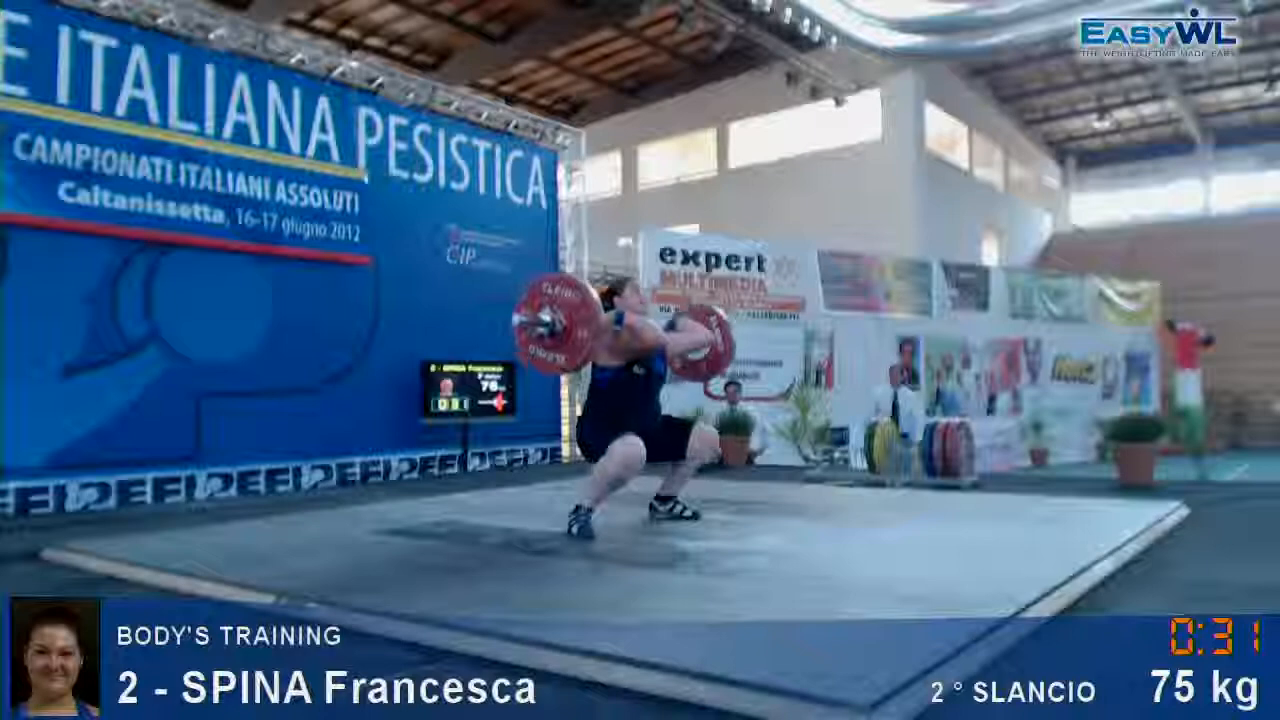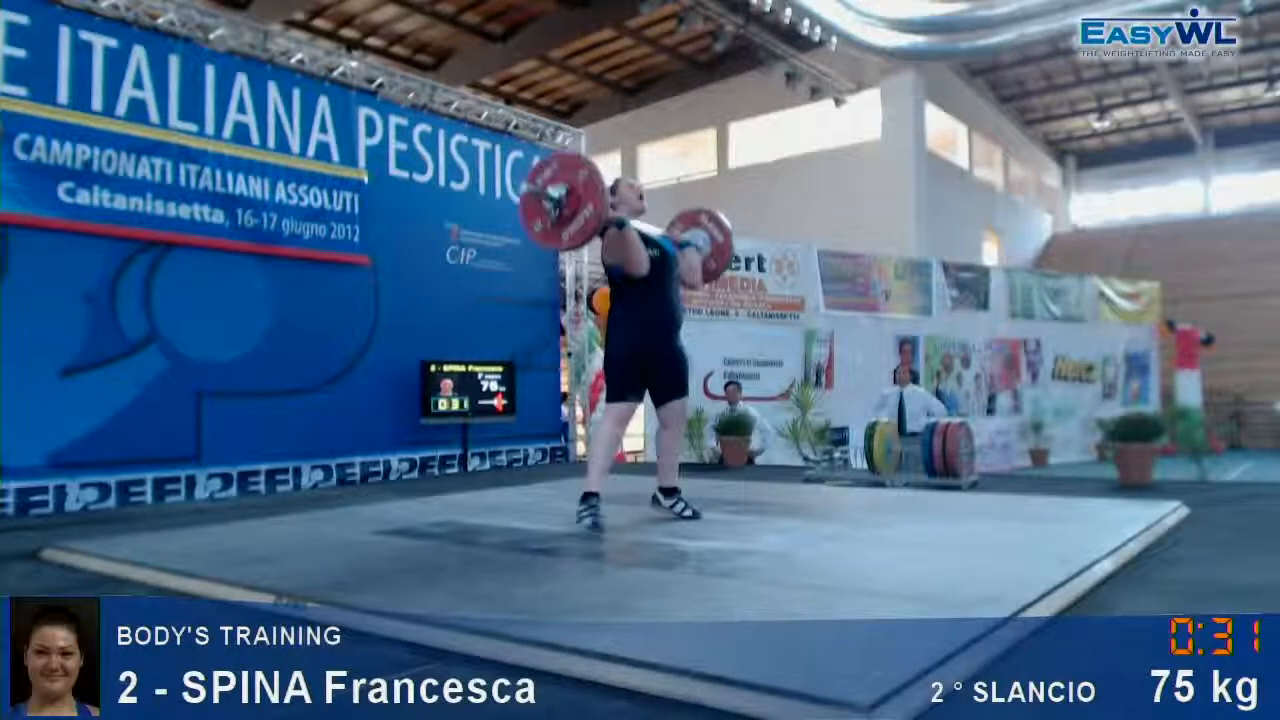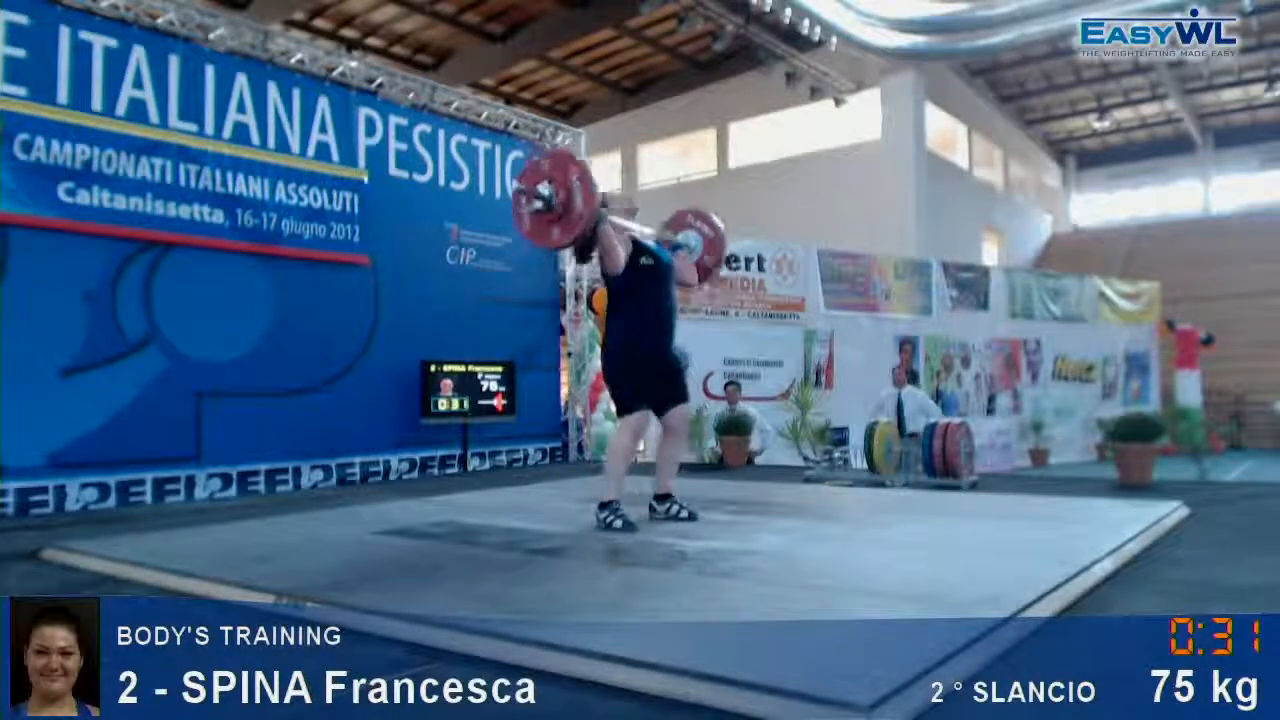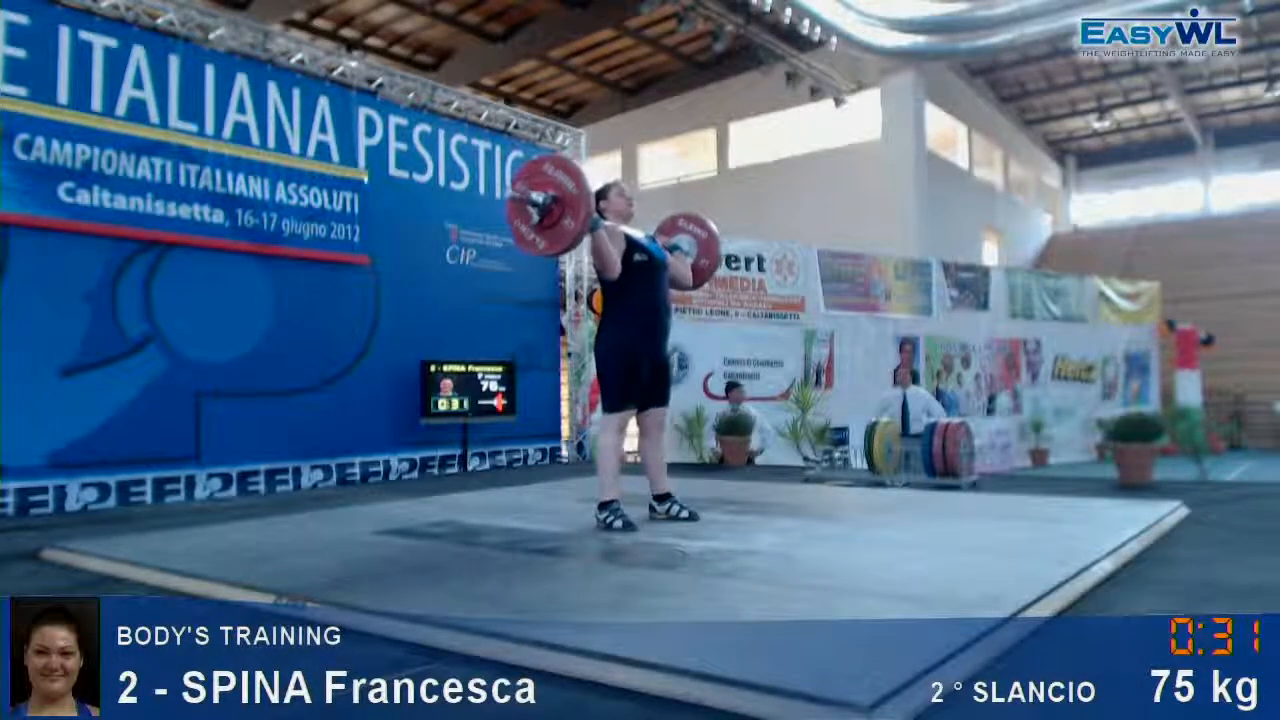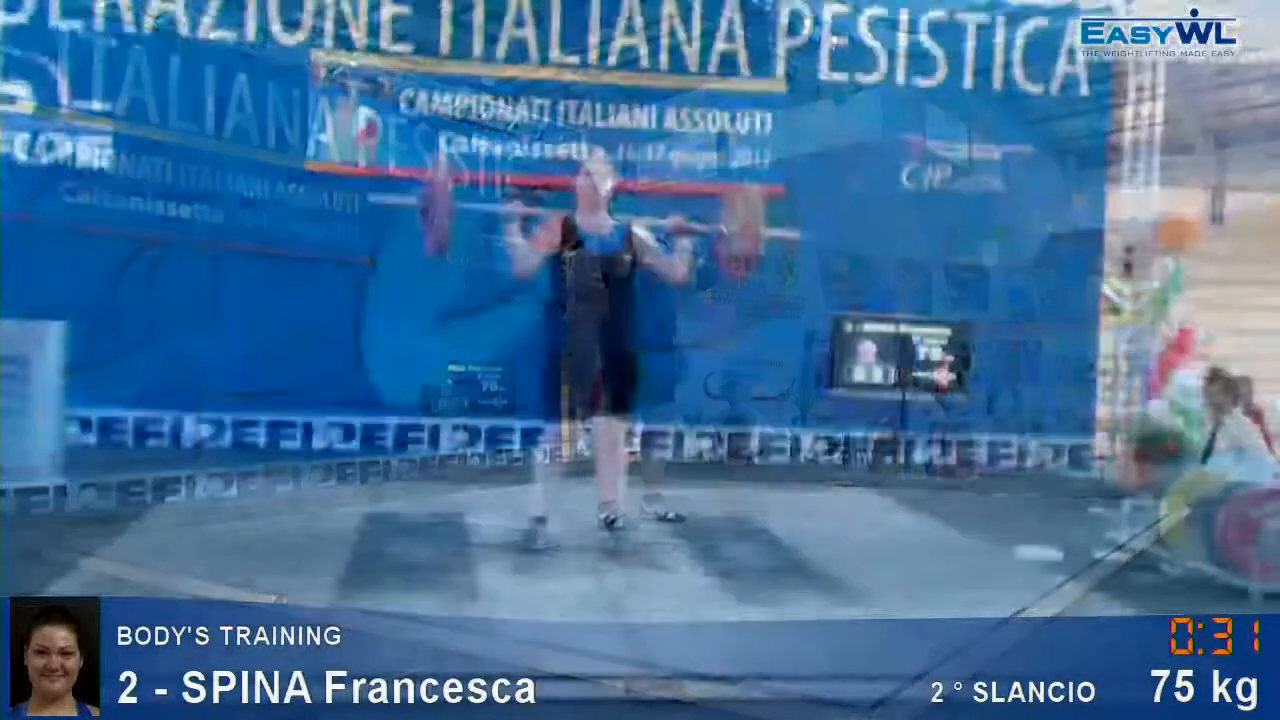
dt=1s
person 1, frame 1
left shoulder: (655, 340)
right shoulder: (613, 340)
left elbow: (704, 337)
right elbow: (653, 338)
left wrist: (677, 322)
right wrist: (617, 317)
right hip: (601, 432)
left knee: (708, 440)
right knee: (631, 453)
left ankle: (664, 501)
right ankle: (582, 511)
person 1, frame 2
left shoulder: (659, 241)
right shoulder: (617, 236)
left elbow: (692, 280)
right elbow: (639, 267)
left wrist: (689, 244)
right wrist: (618, 222)
left hip: (665, 345)
right hip: (630, 340)
left knee: (674, 417)
right knee: (618, 413)
left ankle: (667, 492)
right ankle: (590, 498)
person 1, frame 3
left shoulder: (654, 247)
right shoulder: (616, 243)
left elbow: (689, 277)
right elbow: (616, 263)
left wrist: (678, 246)
right wrist: (601, 222)
left hip: (660, 350)
right hip: (627, 348)
left knee: (678, 421)
right knee: (634, 421)
left ankle: (662, 499)
right ankle: (608, 506)
person 1, frame 4
left shoulder: (647, 240)
right shoulder: (608, 234)
left elbow: (684, 279)
right elbow: (611, 270)
left wrist: (675, 247)
right wrist: (595, 227)
left hip: (653, 345)
right hip: (621, 343)
left knee: (654, 422)
right knee: (616, 420)
left ankle: (661, 499)
right ankle: (607, 506)
person 1, frame 5
left shoulder: (631, 233)
right shoulder: (559, 227)
left elbow: (675, 273)
right elbow: (524, 266)
left wrist: (682, 237)
right wrist: (513, 223)
left hip: (618, 350)
right hip: (573, 347)
left knee: (612, 431)
right knee: (558, 432)
left ankle: (610, 512)
right ankle: (538, 518)
